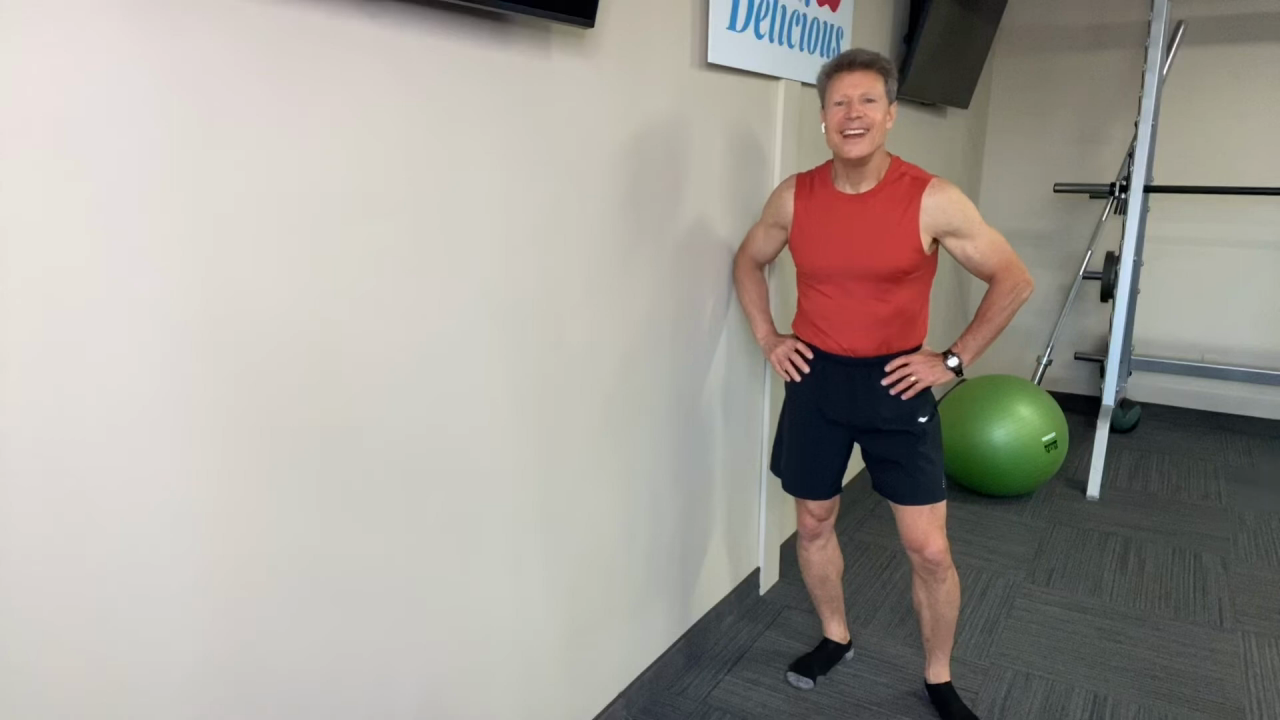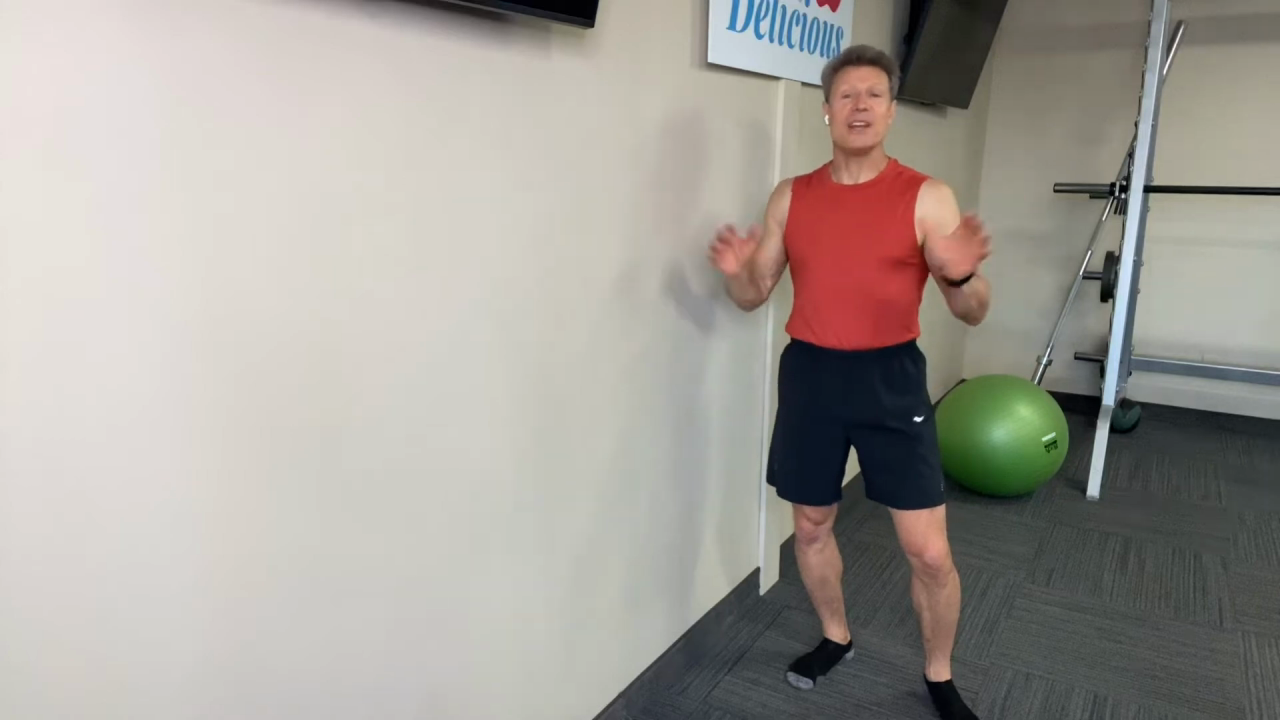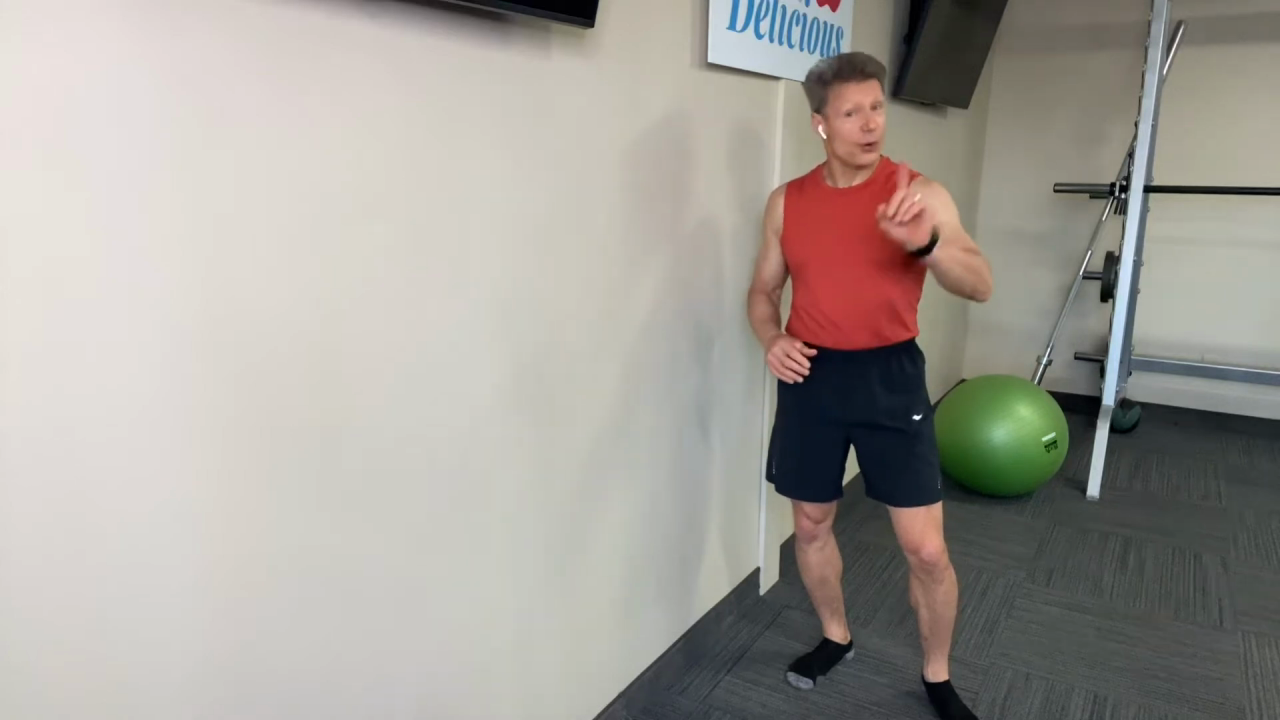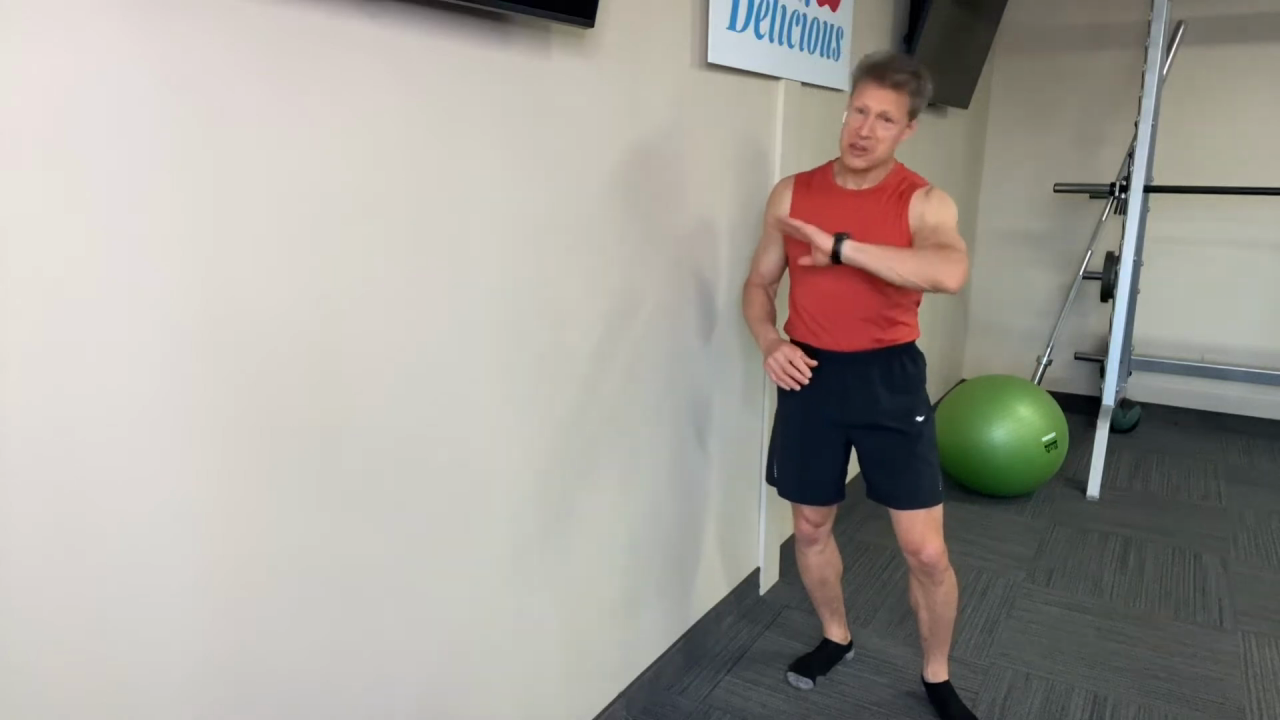
dt=0.7s
person 1, frame 1
left shoulder: (933, 200)
right shoulder: (793, 196)
left elbow: (1013, 280)
right elbow: (748, 261)
left wrist: (954, 359)
right wrist: (767, 337)
left hip: (896, 383)
right hip: (815, 378)
left knee: (928, 549)
right knee: (813, 522)
right ankle: (835, 637)
person 1, frame 2
left shoulder: (927, 197)
right shoulder: (791, 196)
left elbow: (972, 312)
right elbow: (754, 296)
left wrist: (961, 276)
right wrist: (737, 274)
left hip: (891, 378)
right hip: (809, 375)
left knee: (930, 552)
right knee: (810, 526)
right ankle: (835, 637)
person 1, frame 3
left shoulder: (918, 194)
right shoulder: (786, 200)
left elbow: (977, 285)
right elbow: (763, 290)
left wrist: (924, 240)
right wrist: (771, 339)
left hip: (889, 376)
right hip: (810, 377)
left knee: (926, 549)
right knee: (810, 523)
right ankle: (835, 636)
person 1, frame 4
left shoulder: (925, 202)
right shoulder: (792, 194)
left elbow: (951, 275)
right elbow: (759, 284)
left wrist: (839, 246)
right wrist: (770, 341)
left hip: (889, 379)
right hip: (809, 376)
left knee: (926, 550)
right knee: (810, 526)
right ankle: (836, 636)
